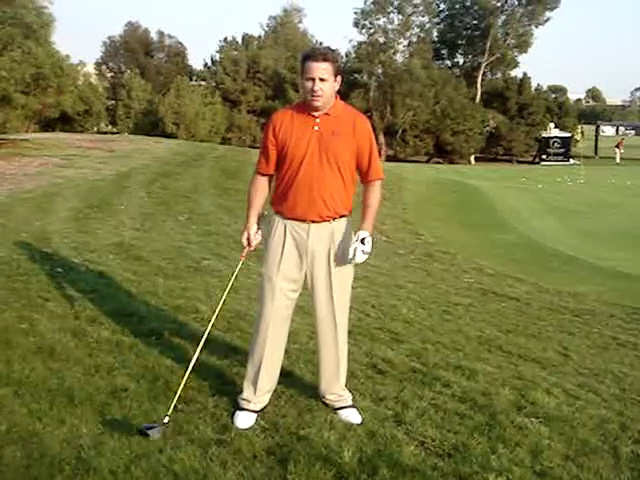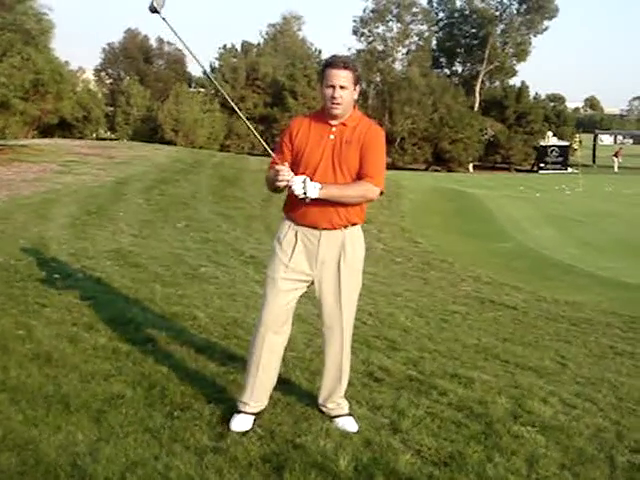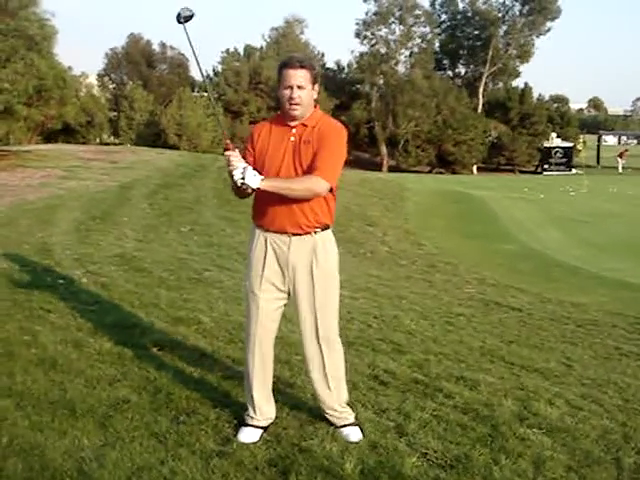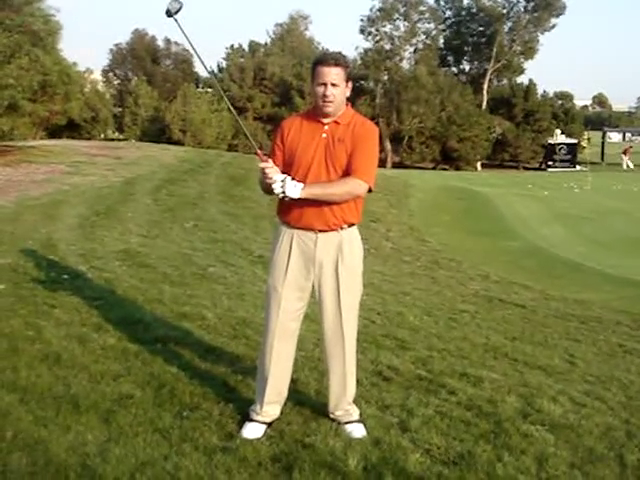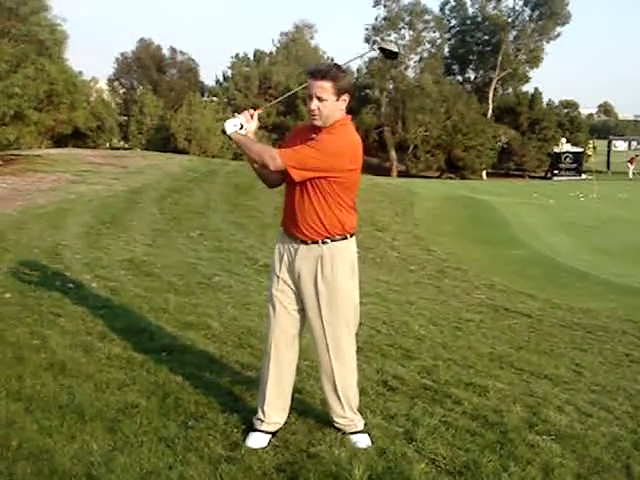
dt=1s
person 1, frame 1
left shoulder: (356, 123)
right shoulder: (280, 120)
left elbow: (373, 180)
right elbow: (263, 175)
left wrist: (365, 229)
right wrist: (251, 222)
left hip: (334, 232)
right hip: (285, 229)
left knee: (333, 315)
right knee: (272, 313)
left ankle: (335, 392)
right ankle: (254, 396)
person 1, frame 2
left shoulder: (371, 133)
right shoulder: (298, 127)
left elbow: (371, 189)
right elbow: (272, 179)
left wrist: (315, 188)
right wrist: (279, 179)
left hip: (343, 241)
right hip: (295, 234)
left knee: (338, 324)
right knee: (272, 316)
left ankle: (333, 401)
right ankle: (251, 400)
person 1, frame 3
left shoulder: (332, 131)
right shoulder: (260, 131)
left elbow: (317, 185)
right elbow: (242, 191)
left wrist: (259, 179)
right wrist: (239, 175)
left hip: (314, 244)
right hip: (267, 242)
left knee: (321, 331)
right knee: (259, 328)
left ankle: (338, 411)
right ankle: (258, 413)
person 1, frame 4
left shoulder: (364, 130)
right shoulder: (290, 126)
left elbow: (358, 186)
right elbow: (269, 185)
left wrist: (298, 189)
right wrist: (271, 179)
left hip: (340, 242)
right hip: (292, 238)
left knee: (341, 327)
right knee: (279, 322)
left ankle: (343, 407)
right ankle: (265, 408)
person 1, frame 5
left shoulder: (343, 142)
right shoulder: (301, 132)
left elbow: (276, 161)
right elbow: (273, 178)
left wrist: (238, 136)
right wrist: (249, 137)
left hip: (330, 254)
right hip: (289, 247)
left knee: (336, 338)
right knee: (280, 333)
left ankle: (348, 419)
right ankle: (268, 418)
